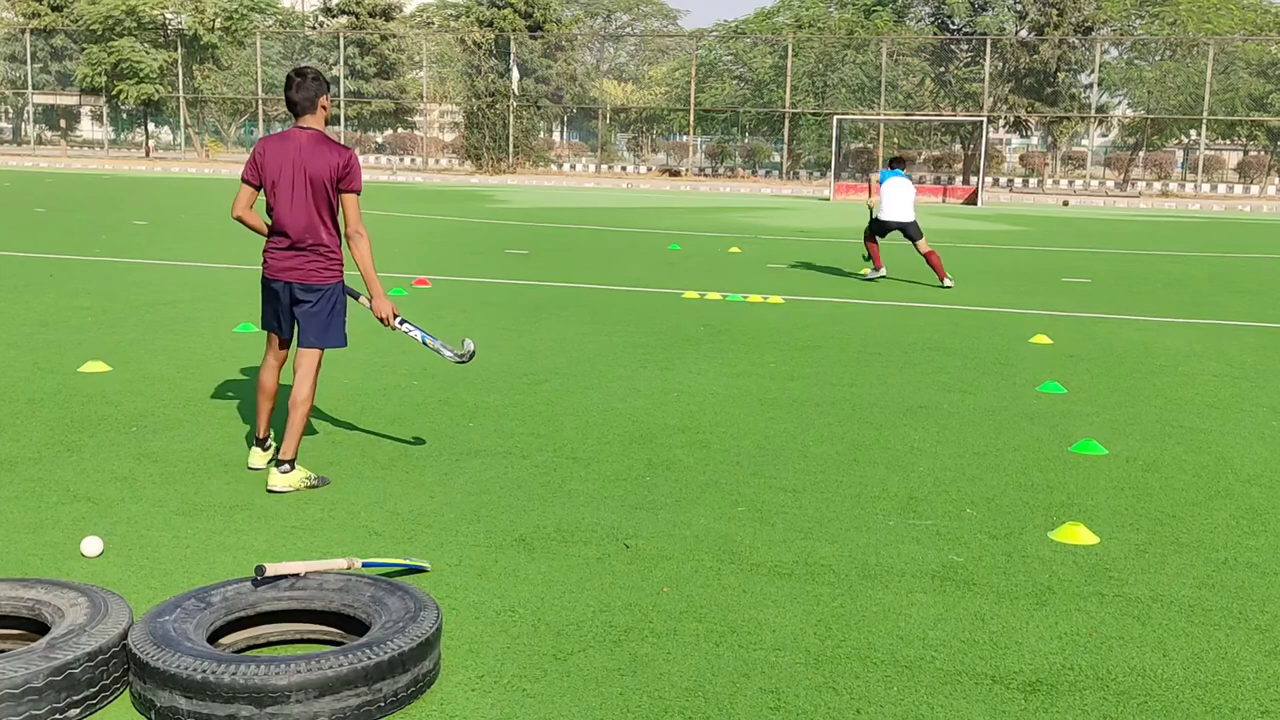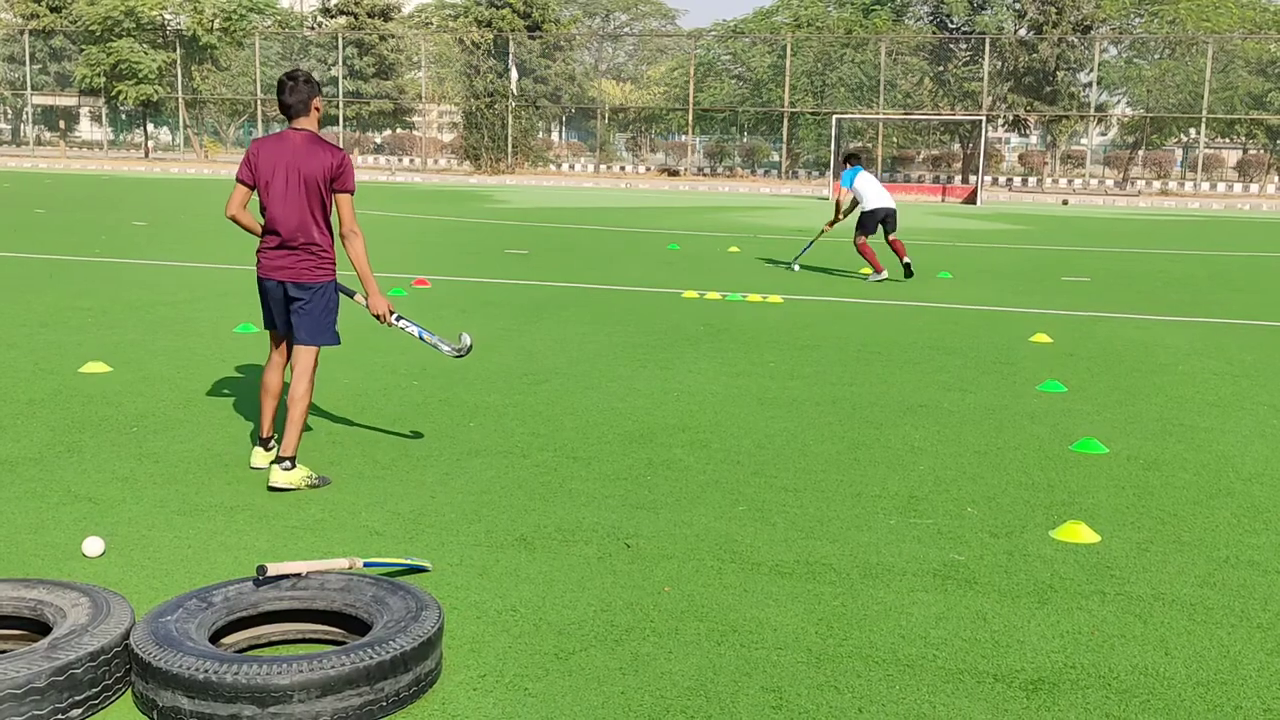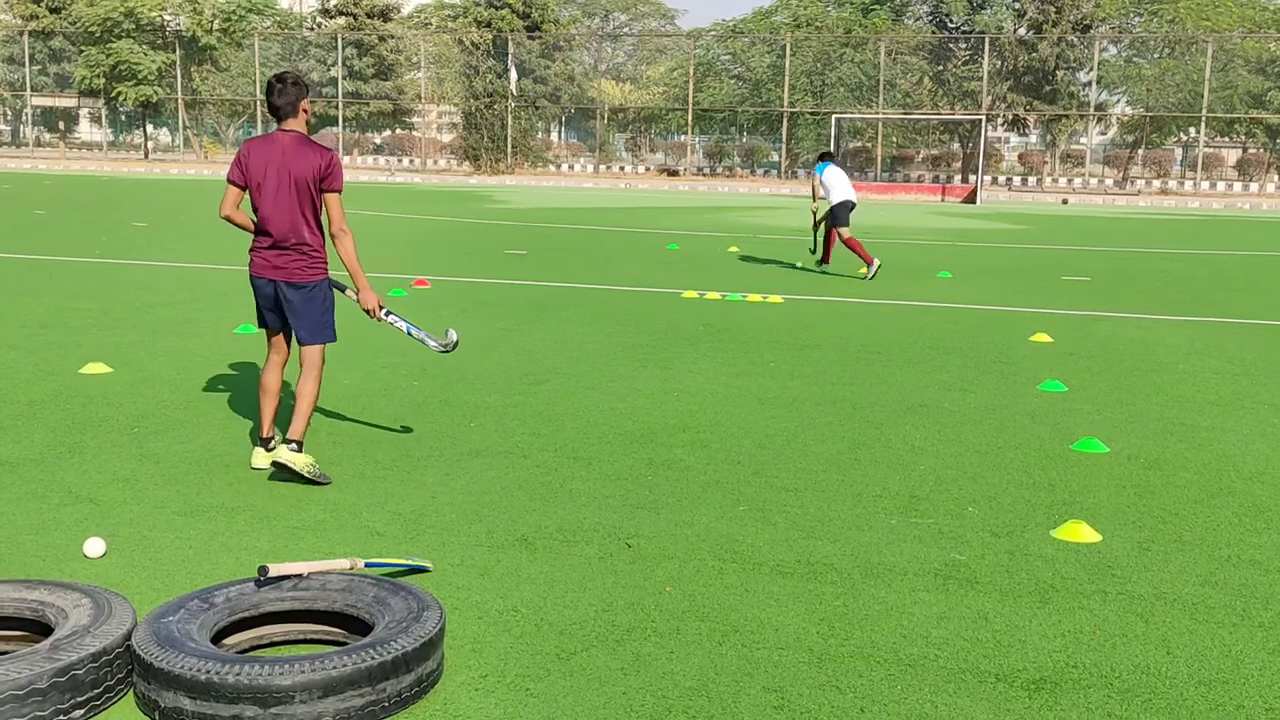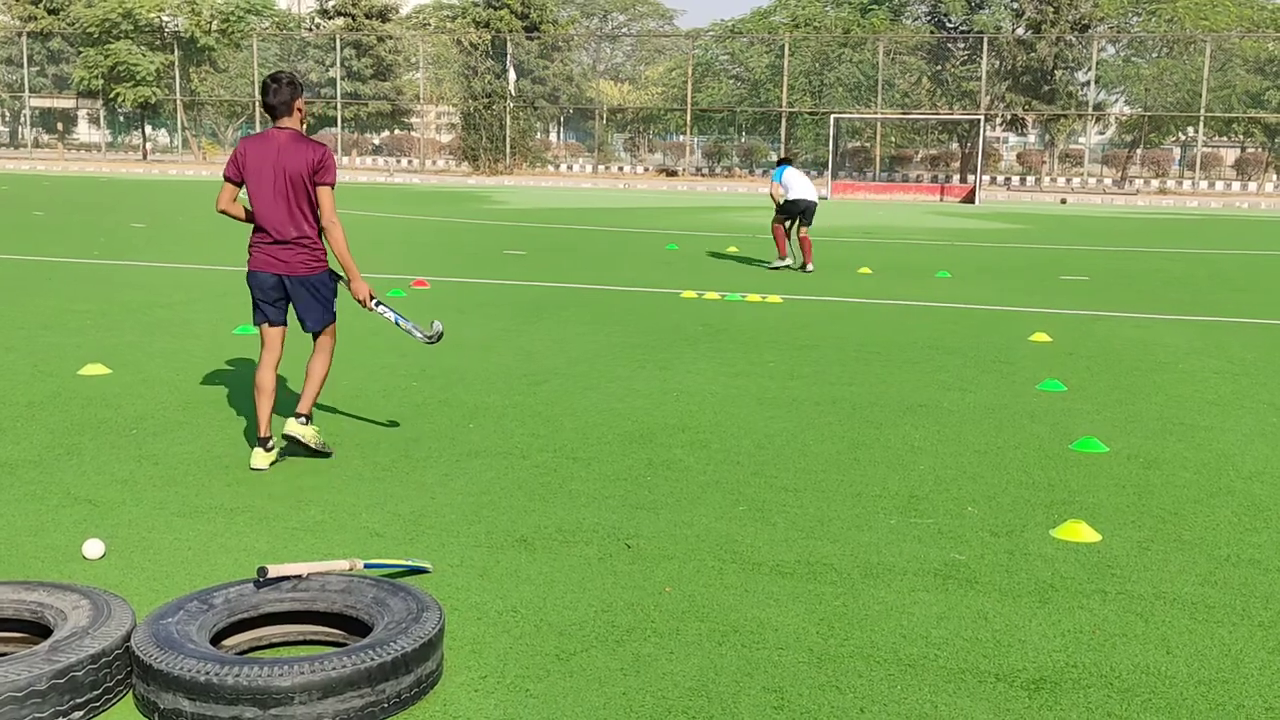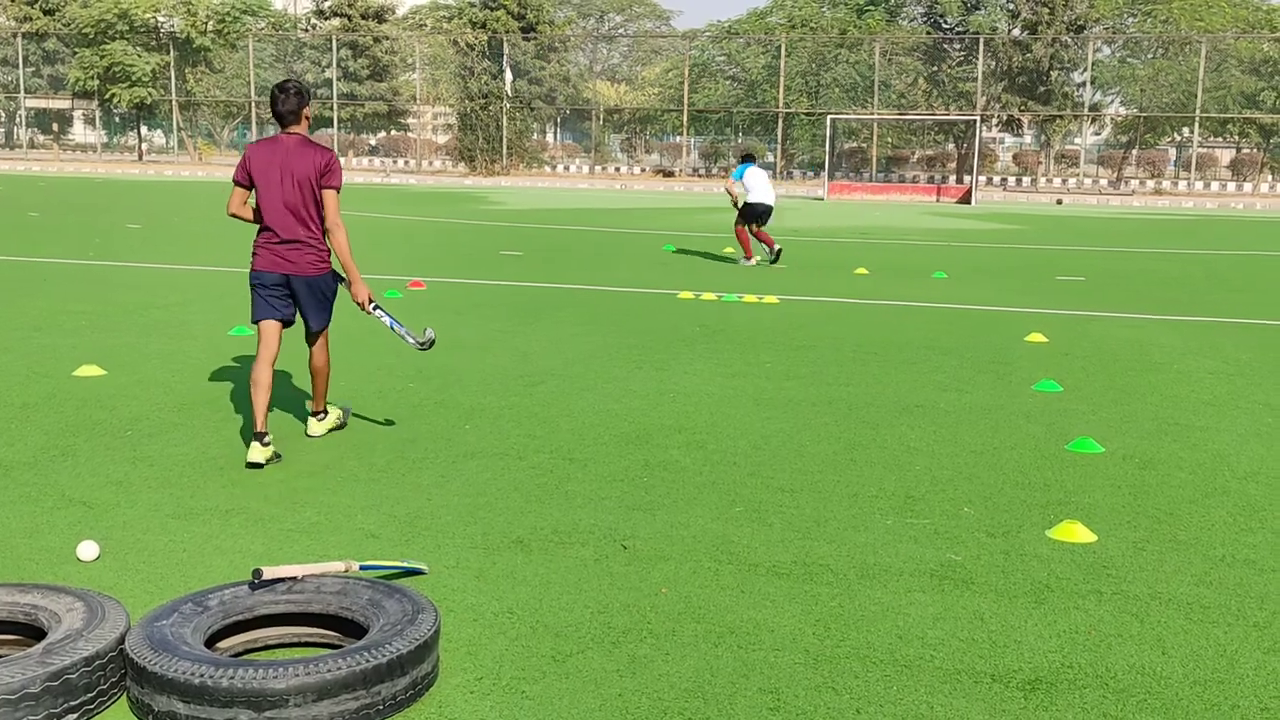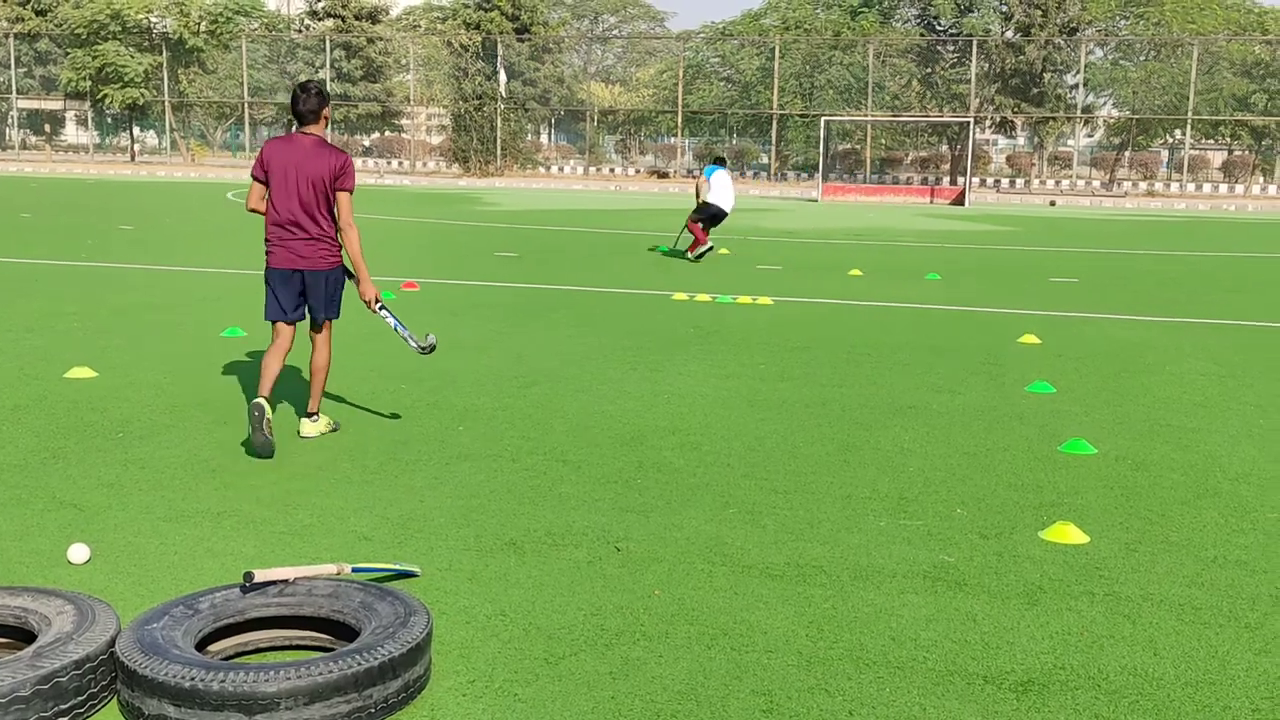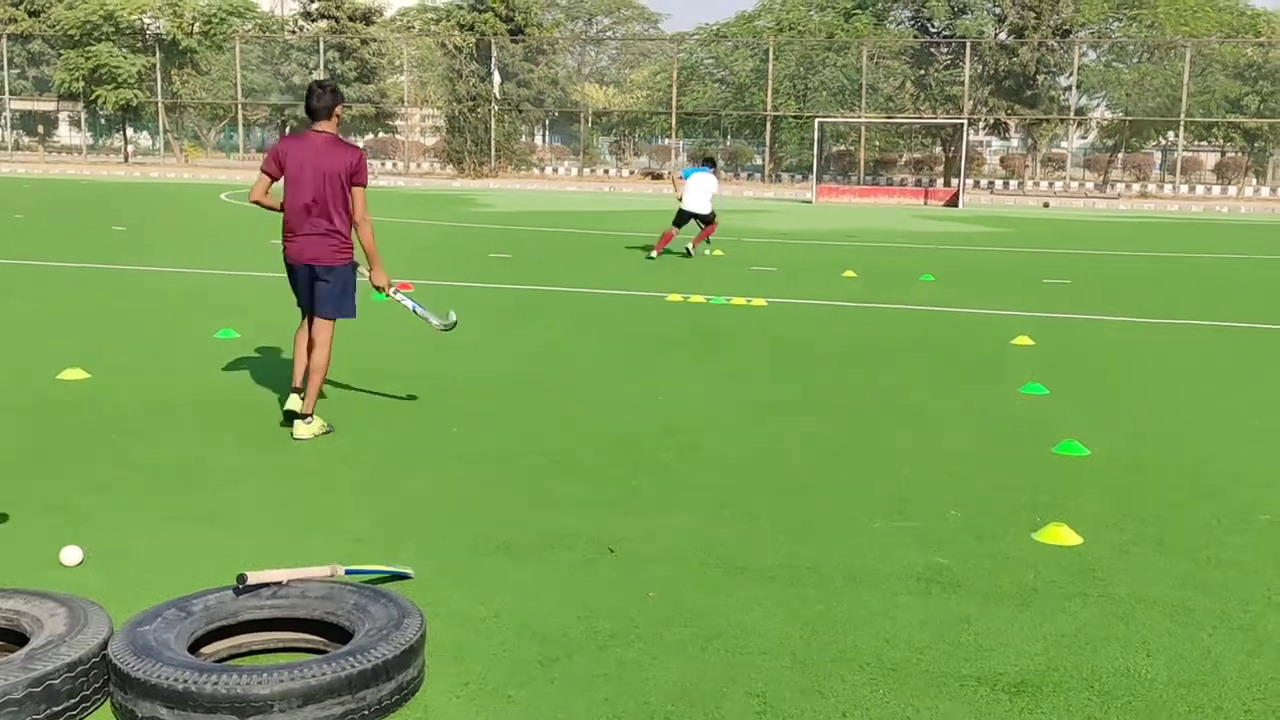
dt=0.2s
person 1, frame 1
left shoulder: (265, 148)
right shoulder: (341, 157)
left elbow: (240, 210)
right elbow: (354, 231)
right wrist: (377, 294)
left hip: (276, 271)
right hip: (321, 276)
left knee: (274, 357)
right knee: (306, 369)
left ankle: (260, 445)
right ankle: (285, 468)
person 1, frame 2
left shoulder: (259, 149)
right shoulder: (334, 158)
left elbow: (234, 209)
right elbow: (349, 231)
right wrist: (373, 292)
left hip: (270, 270)
right hip: (314, 274)
left knee: (277, 356)
right knee: (303, 368)
left ankle: (263, 444)
right ankle: (286, 465)
person 1, frame 3
left shoulder: (249, 150)
right shoulder: (323, 158)
left elbow: (227, 210)
right elbow: (338, 229)
right wrist: (363, 287)
left hip: (263, 269)
right hip: (307, 273)
left knee: (276, 355)
right knee: (313, 363)
left ankle: (265, 444)
right ankle: (292, 446)
person 1, frame 4
left shoulder: (245, 148)
right shoulder: (317, 153)
left elbow: (224, 204)
right elbow: (329, 222)
right wrist: (354, 277)
left hip: (262, 265)
right hip: (307, 265)
left knee: (270, 351)
right knee: (325, 339)
left ankle: (263, 444)
right ankle: (301, 418)
person 1, frame 5
left shoulder: (254, 152)
right shoulder: (324, 157)
left elbow: (235, 207)
right elbow: (333, 224)
right wrist: (355, 280)
left hip: (266, 265)
right hip: (312, 265)
left knee: (267, 349)
right knee: (317, 340)
left ankle: (260, 438)
right ankle: (319, 415)
person 1, frame 6
left shoulder: (271, 149)
right shoulder: (339, 160)
left elbow: (253, 203)
right elbow: (345, 224)
right wrist: (364, 279)
left hip: (280, 260)
right hip: (323, 261)
left knee: (280, 341)
right knee: (321, 336)
left ankle: (261, 402)
right ankle: (312, 416)
person 1, frame 7
left shoulder: (284, 147)
right shoulder: (352, 155)
left elbow: (257, 196)
right elbow: (360, 218)
right wrist: (375, 267)
left hip: (295, 253)
right hip: (335, 256)
left knee: (307, 322)
right knee: (322, 333)
left ankle: (295, 394)
right ankle: (306, 418)
